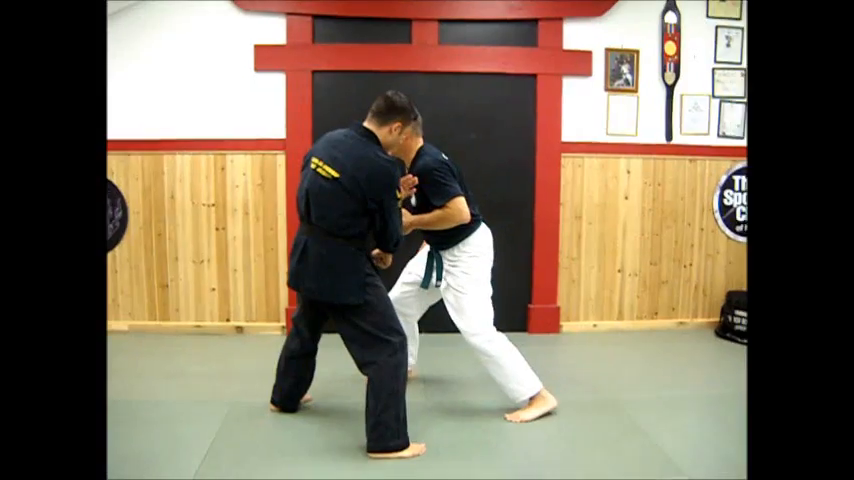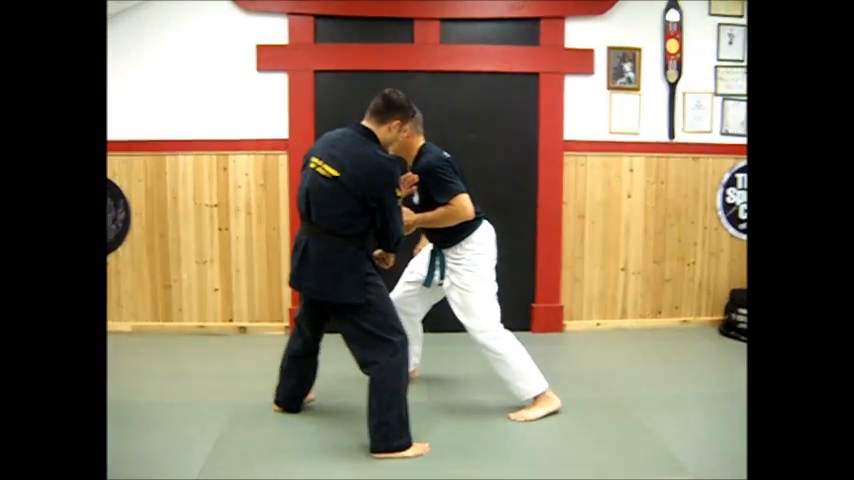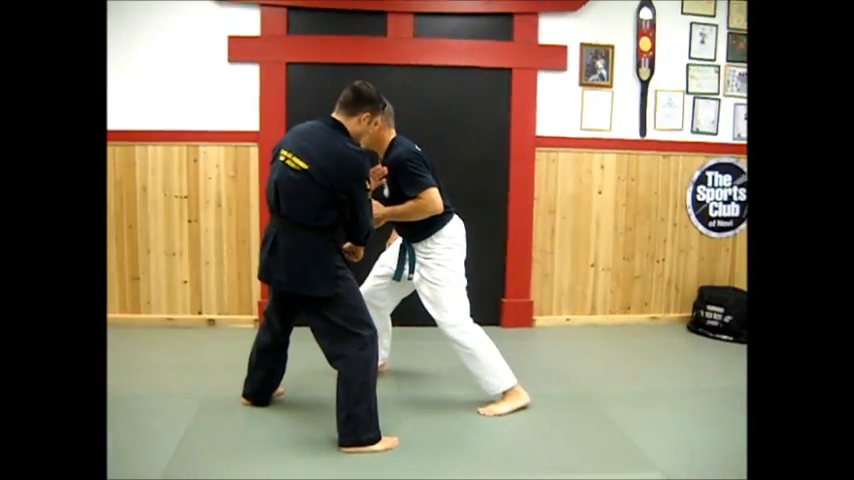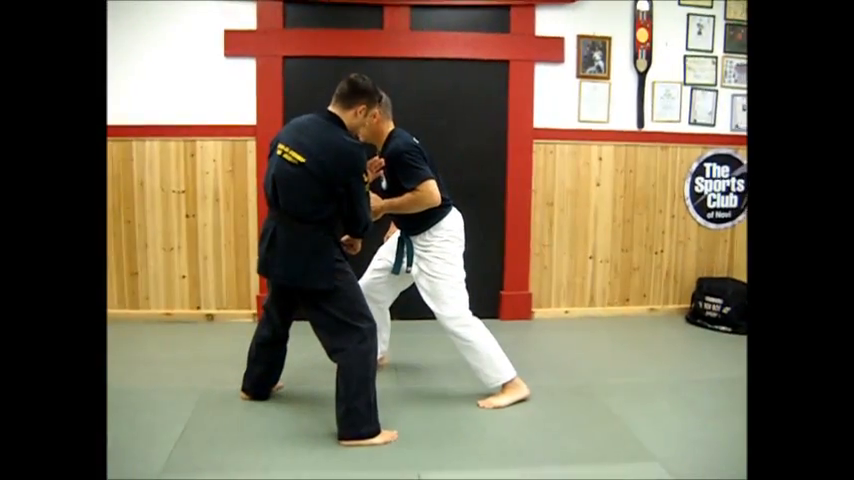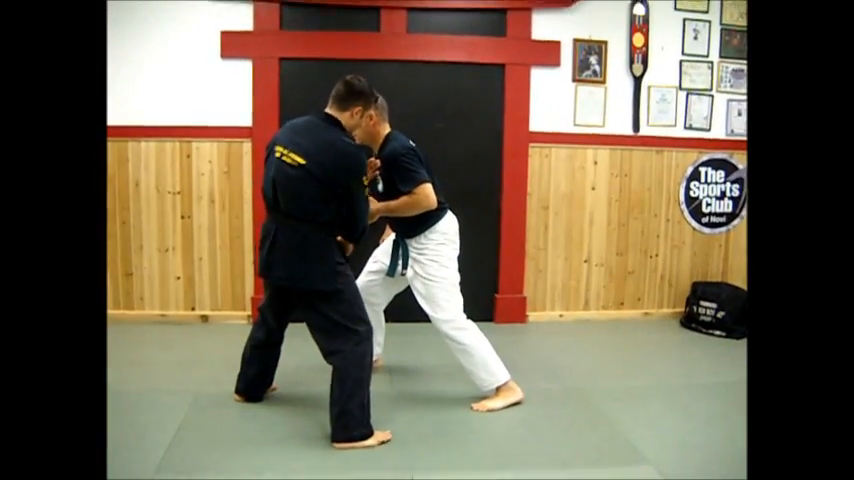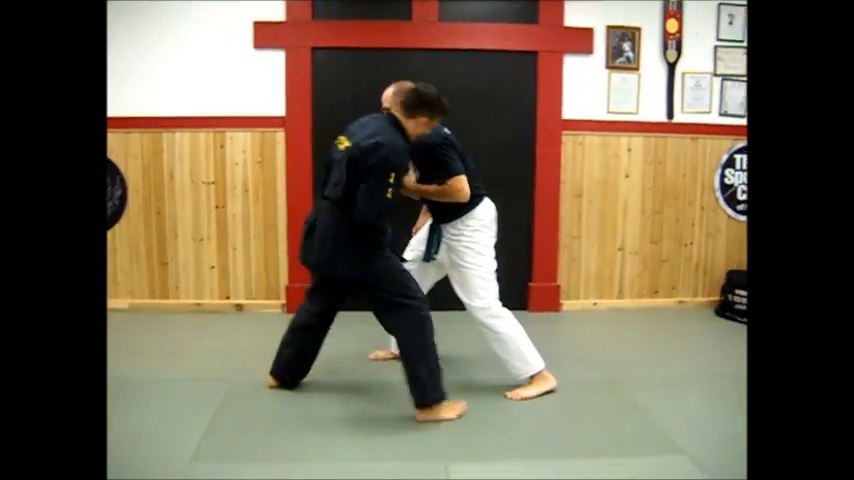
dt=0.3s
person 1, frame 1
left shoulder: (327, 141)
right shoulder: (382, 166)
right elbow: (389, 234)
right wrist: (386, 253)
left hip: (308, 253)
right hip: (343, 263)
left knee: (305, 328)
right knee: (388, 346)
left ankle: (284, 397)
right ankle: (387, 440)
person 1, frame 2
left shoulder: (326, 141)
right shoulder: (381, 165)
right elbow: (389, 233)
right wrist: (387, 252)
left hip: (309, 252)
right hip: (344, 263)
left knee: (307, 328)
right knee: (389, 345)
left ankle: (288, 397)
right ankle: (390, 440)
person 1, frame 3
left shoulder: (296, 134)
right shoulder: (350, 157)
right elbow: (359, 226)
right wrist: (356, 246)
left hip: (278, 246)
right hip: (313, 256)
left knee: (276, 322)
right knee: (358, 339)
left ankle: (257, 390)
right ankle: (359, 434)
person 1, frame 4
left shoulder: (292, 128)
right shoulder: (347, 150)
right elbow: (357, 219)
right wrist: (354, 238)
left hip: (277, 240)
right hip: (312, 249)
left knee: (276, 316)
right knee: (358, 333)
left ankle: (256, 385)
right ankle: (358, 428)
person 1, frame 5
left shoulder: (288, 131)
right shoulder: (347, 152)
right elbow: (362, 213)
right wrist: (348, 237)
left hip: (276, 241)
right hip: (314, 252)
left knee: (272, 318)
right knee: (352, 337)
left ankle: (250, 387)
right ankle: (351, 430)
person 1, frame 6
left shoulder: (362, 126)
right shoulder: (393, 150)
right elbow: (370, 217)
right wrist: (382, 235)
left hip: (325, 232)
right hip: (353, 240)
left knee: (318, 305)
right knee: (411, 311)
left ankle: (284, 373)
right ankle: (430, 400)
person 2, frame 1
left shoulder: (429, 165)
right shoulder: (418, 162)
left elbow: (460, 213)
left wrist: (412, 222)
right wrist: (427, 235)
left hip: (465, 252)
right hip: (440, 250)
left knee: (477, 330)
right knee: (398, 304)
left ankle: (537, 396)
person 2, frame 2
left shoulder: (431, 163)
right shoulder: (418, 162)
left elbow: (464, 210)
left wrist: (416, 221)
right wrist: (428, 234)
left hip: (468, 250)
right hip: (442, 248)
left knee: (485, 327)
right knee: (401, 303)
left ankle: (542, 396)
right ankle: (406, 366)
person 2, frame 3
left shoulder: (402, 156)
right shoulder: (390, 155)
left elbow: (433, 203)
left wrist: (386, 214)
right wrist: (399, 227)
left hip: (438, 244)
right hip: (412, 242)
left knee: (454, 322)
right knee: (371, 297)
left ankle: (512, 391)
right ankle: (375, 360)
person 2, frame 4
left shoulder: (400, 149)
right shoulder: (388, 147)
left elbow: (431, 196)
left wrist: (384, 207)
right wrist: (397, 219)
left hip: (437, 237)
right hip: (411, 235)
left knee: (453, 314)
right knee: (370, 290)
left ankle: (511, 384)
right ankle: (374, 354)
person 2, frame 5
left shoulder: (396, 152)
right shoulder: (384, 149)
left elbow: (427, 199)
left wrist: (380, 208)
right wrist: (392, 223)
left hip: (431, 239)
right hip: (405, 237)
left knee: (448, 317)
right knee: (365, 292)
left ankle: (506, 387)
right ankle: (368, 356)
person 2, frame 6
left shoulder: (431, 141)
right shoulder: (421, 138)
left elbow: (461, 191)
left wrist: (414, 188)
right wrist: (424, 217)
left hip: (469, 224)
right hip: (443, 223)
left knee: (482, 305)
left ankle: (539, 376)
right ankle: (402, 347)
